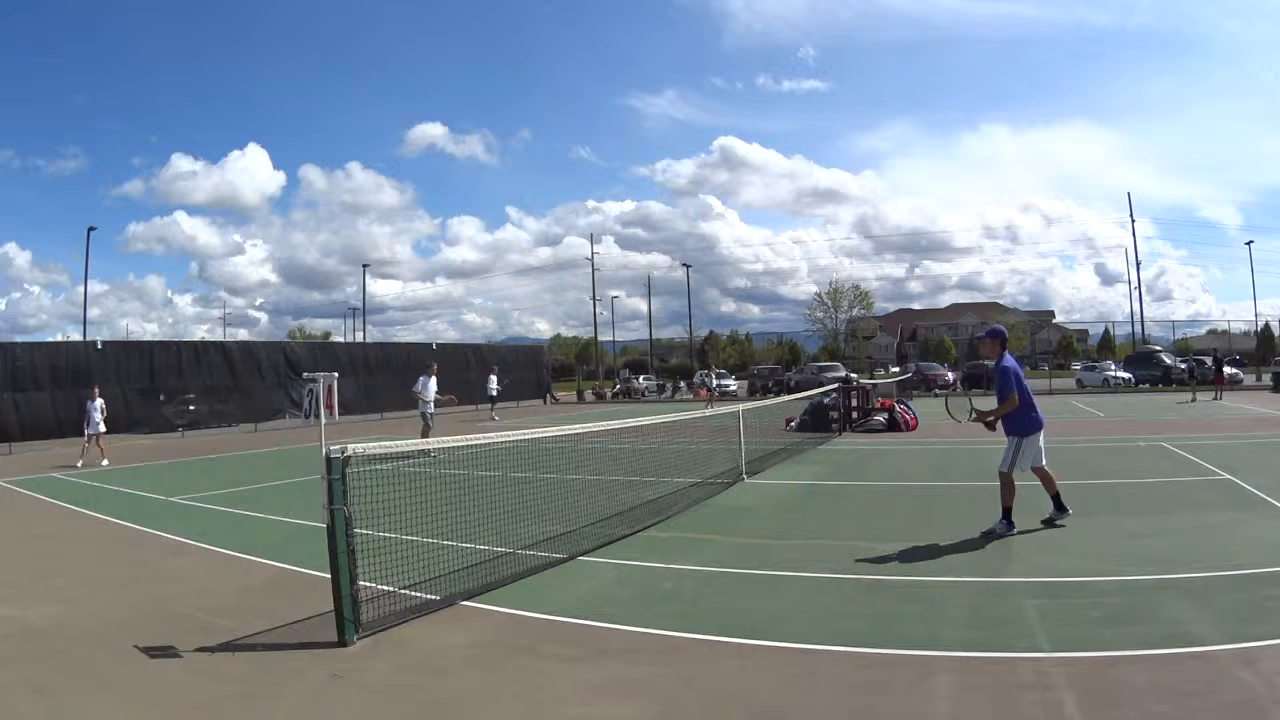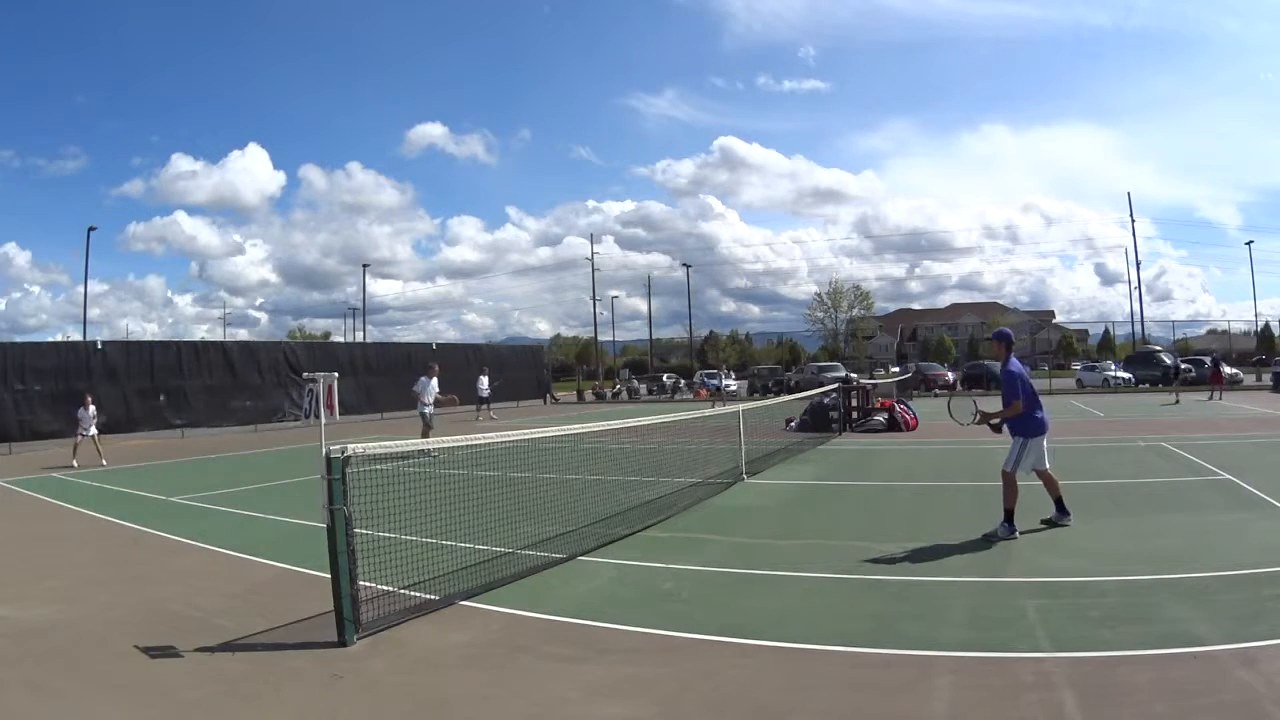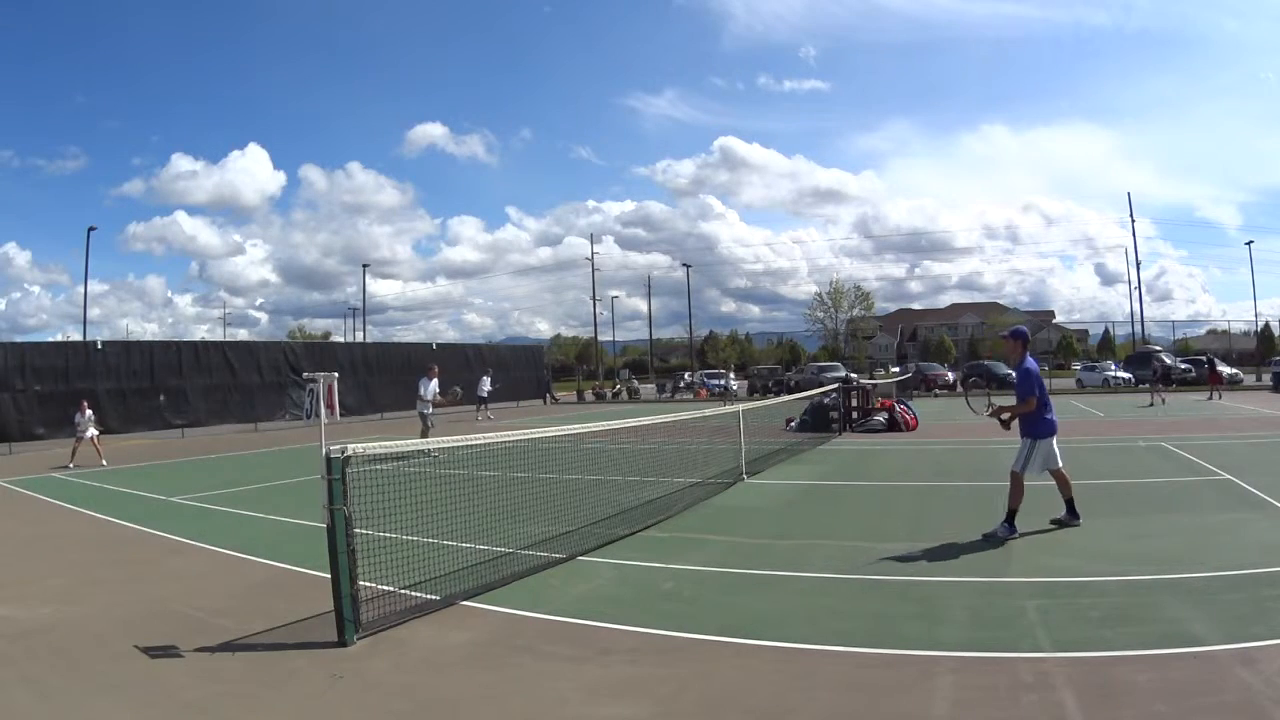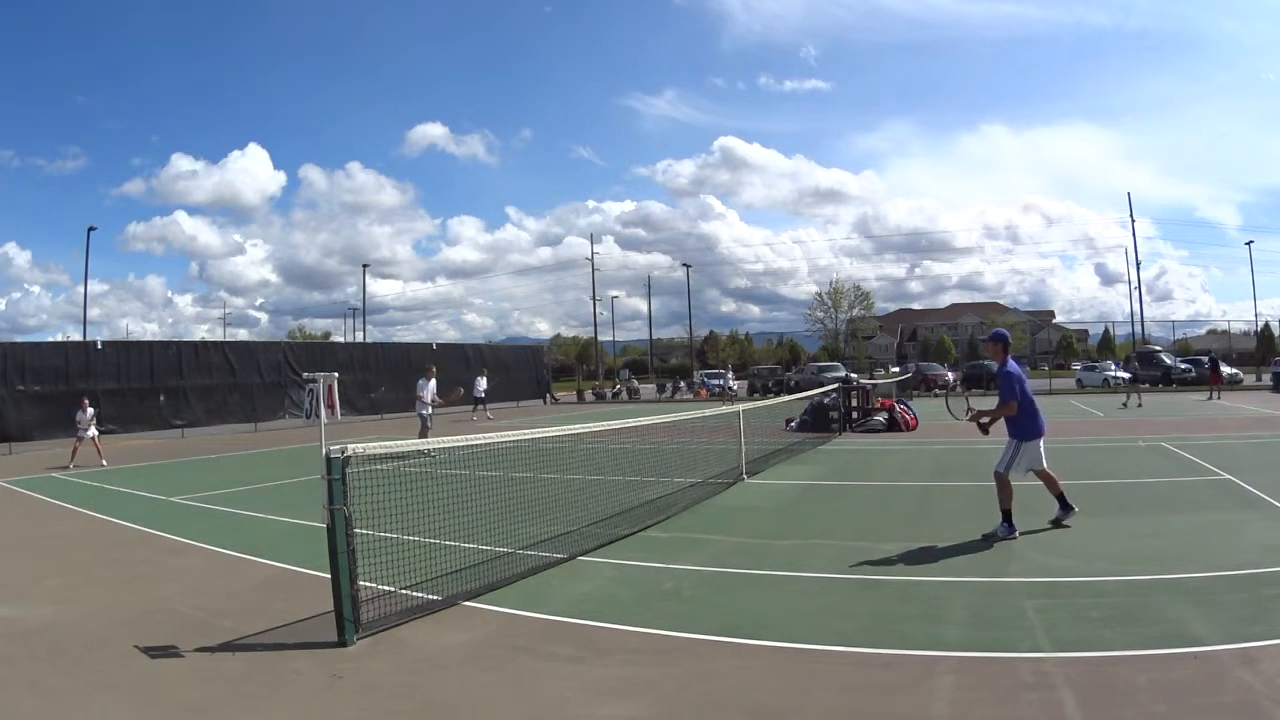
dt=0.7s
person 1, frame 1
left shoulder: (1004, 368)
right shoulder: (1006, 363)
left elbow: (1013, 402)
left wrist: (987, 415)
right wrist: (994, 419)
left hip: (1023, 429)
right hip: (1031, 424)
left knee: (1005, 473)
right knee: (1039, 468)
left ankle: (1007, 523)
right ankle: (1060, 508)
person 1, frame 2
left shoulder: (1010, 371)
right shoulder: (1010, 367)
left elbow: (1017, 407)
left wrist: (991, 417)
right wrist: (1000, 422)
left hip: (1028, 430)
right hip: (1035, 426)
left knee: (1008, 473)
right knee: (1042, 470)
left ankle: (1008, 526)
right ankle: (1061, 512)
person 1, frame 3
left shoulder: (1027, 369)
right shoulder: (1023, 366)
left elbow: (1031, 404)
left wrist: (1003, 410)
right wrist: (1009, 419)
left hip: (1037, 431)
right hip: (1044, 427)
left knee: (1016, 475)
right knee: (1056, 470)
left ankle: (1009, 526)
right ankle: (1072, 514)
person 1, frame 4
left shoulder: (1008, 373)
right shoulder: (1005, 370)
left elbow: (1011, 409)
right elbow: (1004, 404)
left wrist: (983, 414)
right wrist: (988, 423)
left hip: (1024, 433)
right hip: (1032, 428)
left knee: (1001, 474)
right knee: (1040, 470)
left ankle: (1007, 526)
right ankle: (1065, 507)
